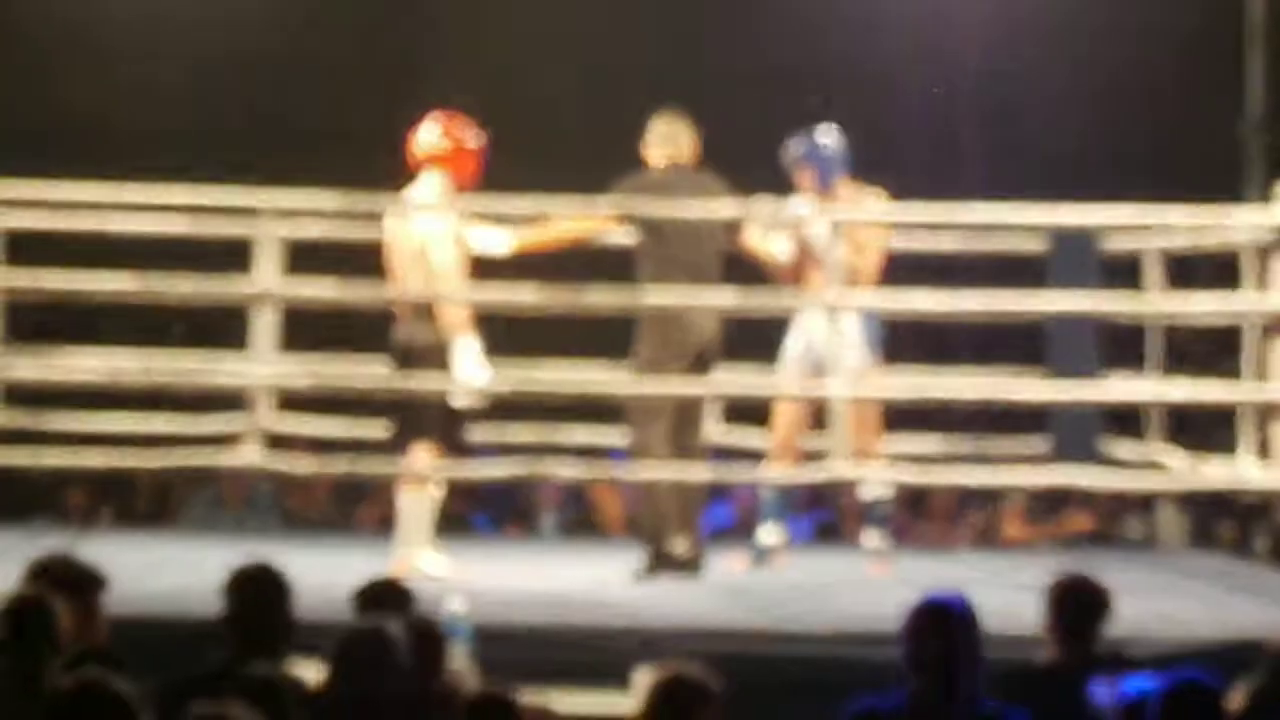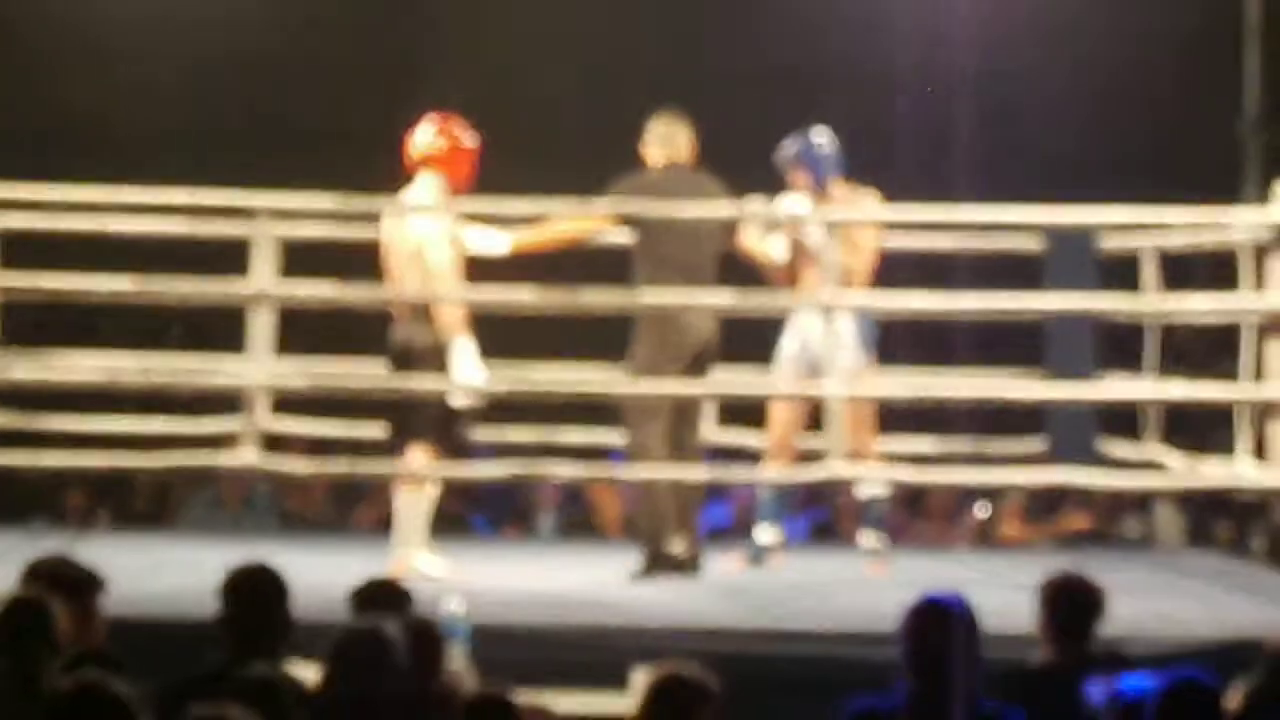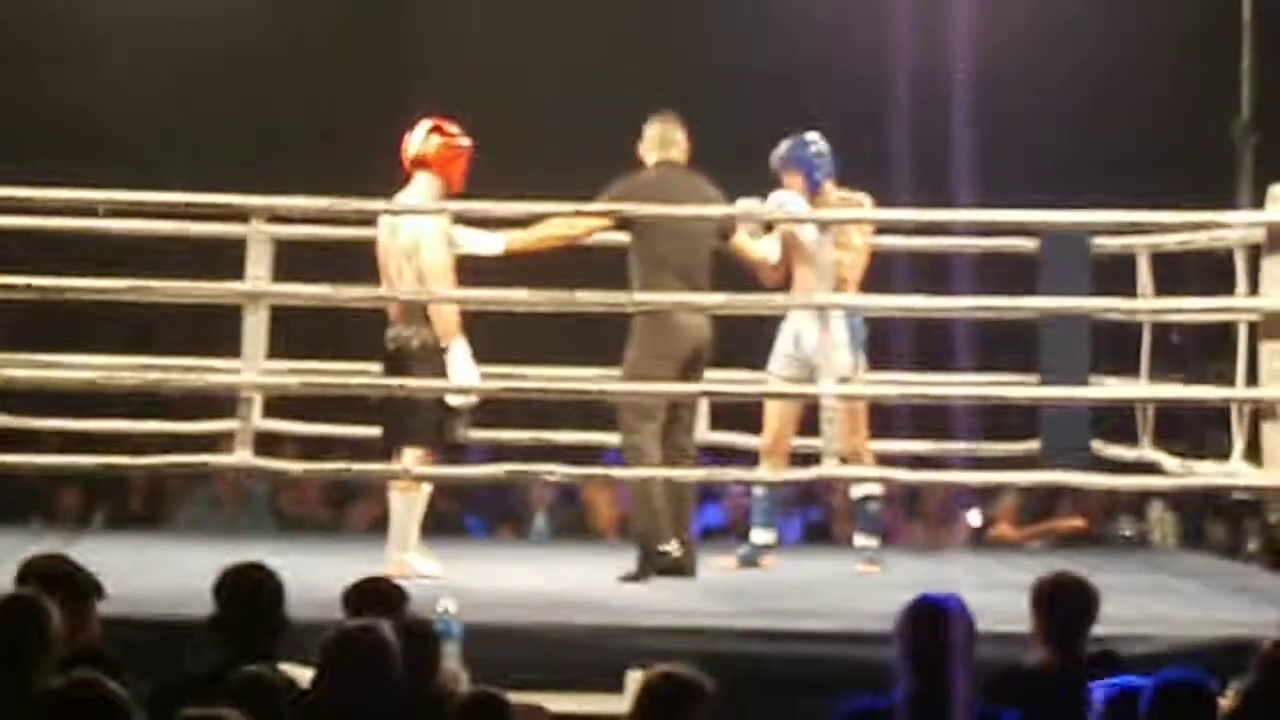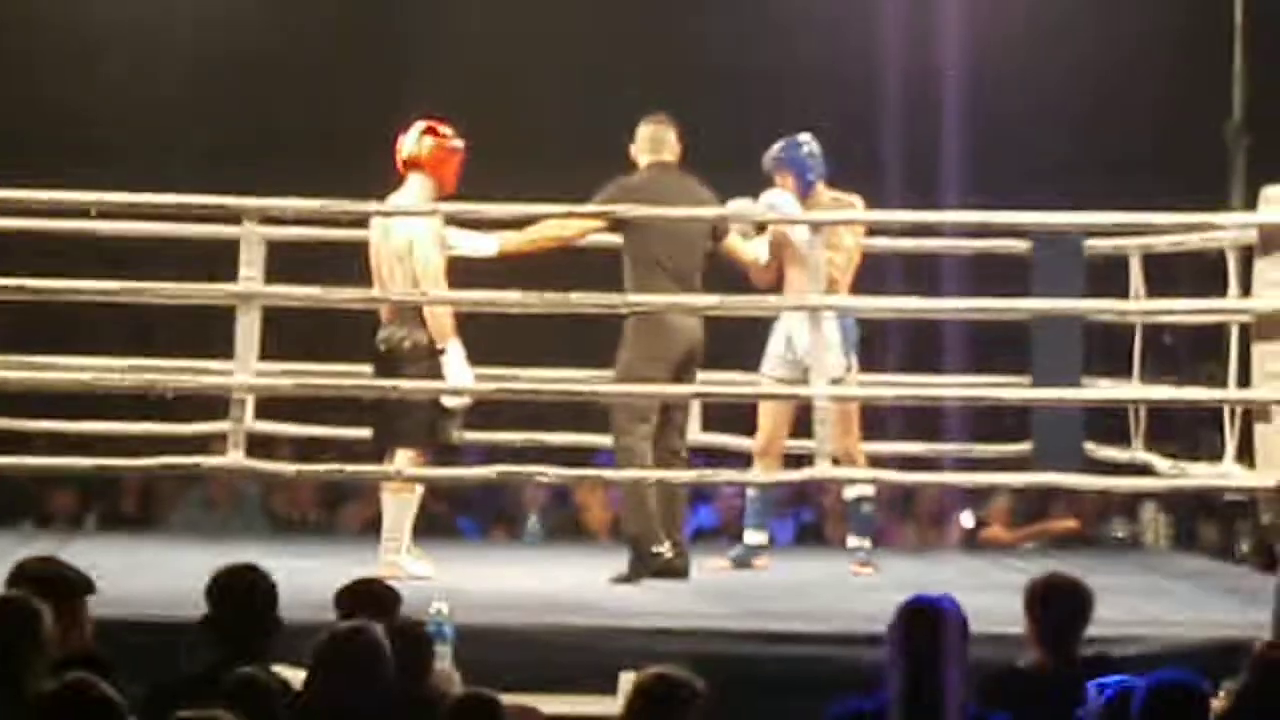
dt=0.1s
person 1, frame 1
left shoulder: (643, 187)
right shoulder: (715, 190)
left hip: (667, 320)
right hip: (704, 321)
left knee: (650, 429)
right knee: (684, 434)
left ankle: (667, 542)
right ankle: (685, 543)
person 1, frame 2
left shoulder: (643, 187)
right shoulder: (713, 192)
left hip: (667, 321)
right hip: (705, 321)
left knee: (649, 430)
right knee: (687, 431)
left ankle: (666, 545)
right ankle: (685, 541)
person 1, frame 3
left shoulder: (637, 188)
right shoulder: (708, 194)
left elbow: (573, 229)
right elbow: (749, 248)
left wrist: (503, 244)
left hip: (659, 323)
right hip: (696, 325)
left knee: (641, 431)
right knee: (677, 436)
left ankle: (659, 544)
right ankle: (678, 546)
person 1, frame 4
left shoulder: (630, 189)
right shoulder: (701, 195)
left elbow: (565, 229)
right elbow: (745, 254)
left wrist: (495, 244)
right wrist: (767, 250)
left hip: (652, 324)
right hip: (690, 325)
left knee: (633, 432)
right knee: (670, 439)
left ankle: (650, 546)
right ankle: (673, 548)
person 2, frame 1
left shoulder: (403, 208)
right shoulder: (438, 210)
right elbow: (447, 284)
right wrist: (464, 347)
left hip: (409, 330)
right hip: (435, 332)
left knee: (419, 442)
right knee: (429, 442)
left ankle: (414, 543)
right ankle: (412, 548)
person 2, frame 2
left shoulder: (401, 209)
right shoulder: (434, 211)
right elbow: (444, 288)
right wrist: (463, 349)
left hip: (406, 333)
right hip: (432, 337)
left knee: (416, 443)
right knee: (425, 444)
left ankle: (411, 542)
right ankle: (408, 548)
person 2, frame 3
left shoulder: (395, 211)
right shoulder: (427, 213)
right elbow: (439, 289)
right wrist: (457, 351)
left hip: (401, 334)
right hip: (425, 338)
left knee: (409, 445)
right knee: (419, 446)
left ankle: (404, 545)
right ankle: (402, 550)
person 2, frame 4
left shoulder: (387, 212)
right shoulder: (423, 215)
right elbow: (433, 291)
right wrist: (452, 351)
left hip: (394, 336)
right hip: (419, 341)
left knee: (404, 447)
right knee: (414, 447)
left ankle: (399, 544)
right ankle: (394, 551)
person 3, frame 1
left shoulder: (868, 204)
right shoulder: (806, 209)
left elbow: (864, 273)
left wrist: (821, 234)
right wrist: (767, 237)
left hip: (849, 323)
right hip: (807, 322)
left knee: (864, 443)
right knee: (782, 440)
left ankle: (876, 539)
right ankle: (768, 540)
person 3, frame 2
left shoulder: (862, 204)
right shoulder: (799, 207)
left elbow: (858, 272)
right elbow: (781, 273)
left wrist: (815, 231)
right wrist: (757, 236)
left hip: (844, 324)
right hip: (802, 323)
left knee: (860, 442)
right knee: (778, 440)
left ankle: (873, 539)
right ankle: (765, 539)
person 3, frame 3
left shoulder: (854, 205)
right shoulder: (792, 210)
left elbow: (847, 273)
right elbow: (773, 275)
left wrist: (808, 229)
left hip: (837, 325)
right hip: (796, 324)
left knee: (853, 444)
right knee: (772, 442)
left ankle: (868, 543)
right ankle: (760, 542)
person 3, frame 4
left shoulder: (846, 206)
right shoulder: (785, 210)
left elbow: (839, 274)
right elbow: (766, 275)
left wrist: (799, 228)
left hip: (829, 325)
right hip: (788, 324)
left knee: (846, 445)
right knee: (766, 443)
left ankle: (860, 545)
right ankle: (753, 544)
